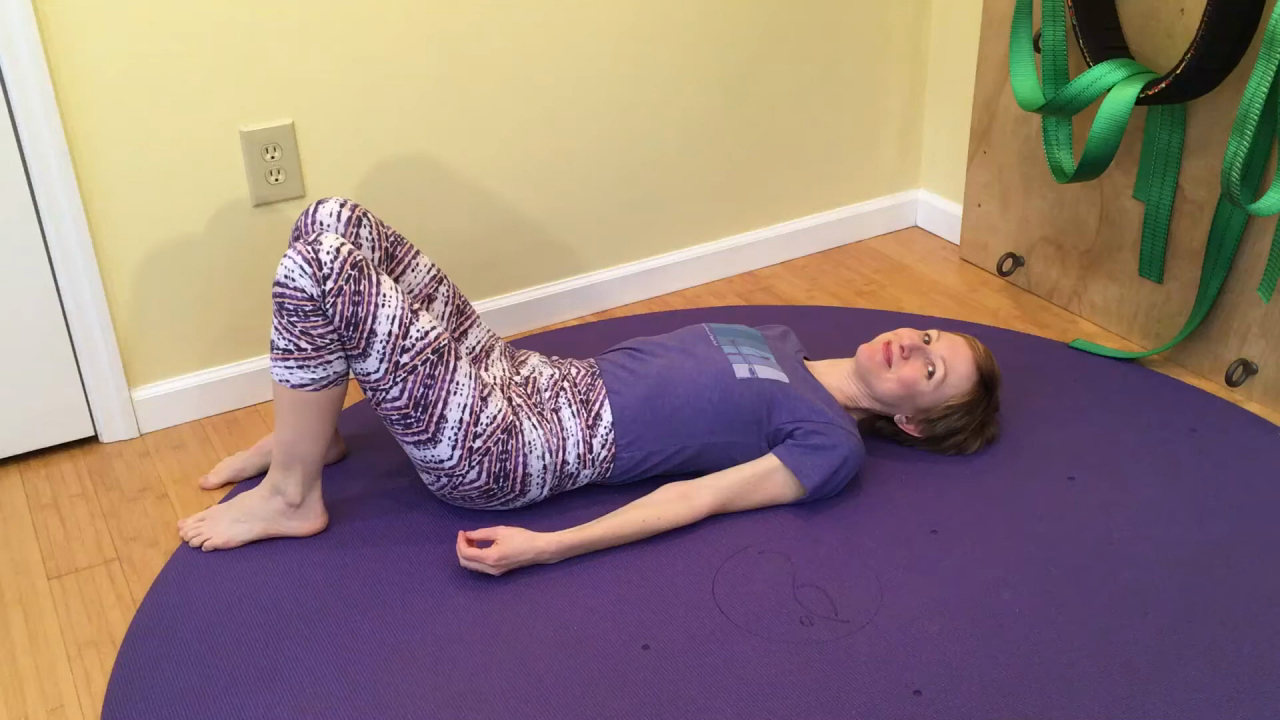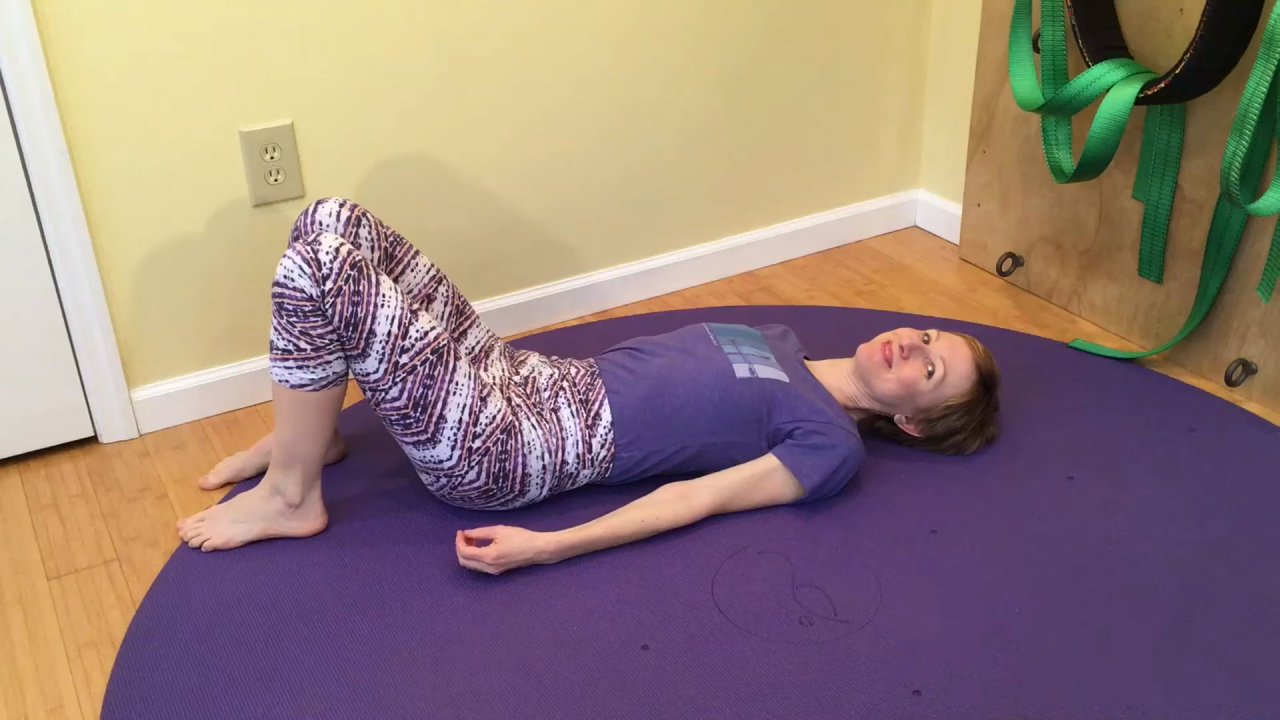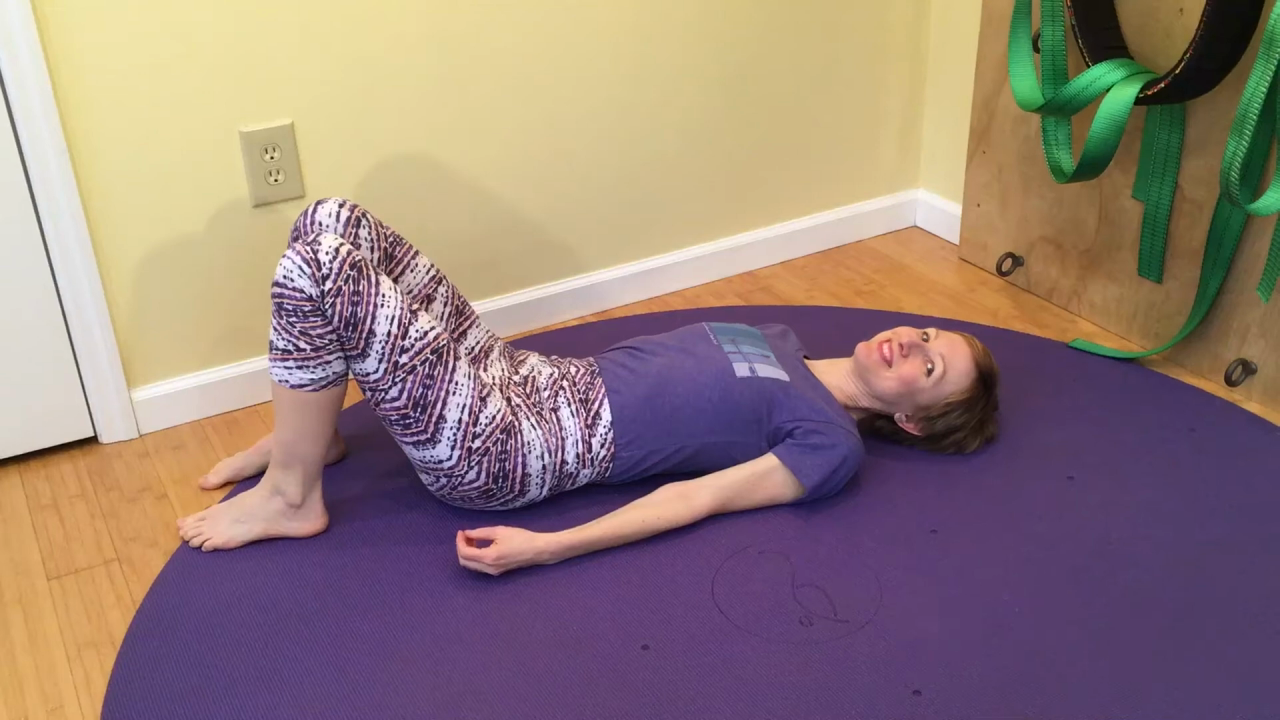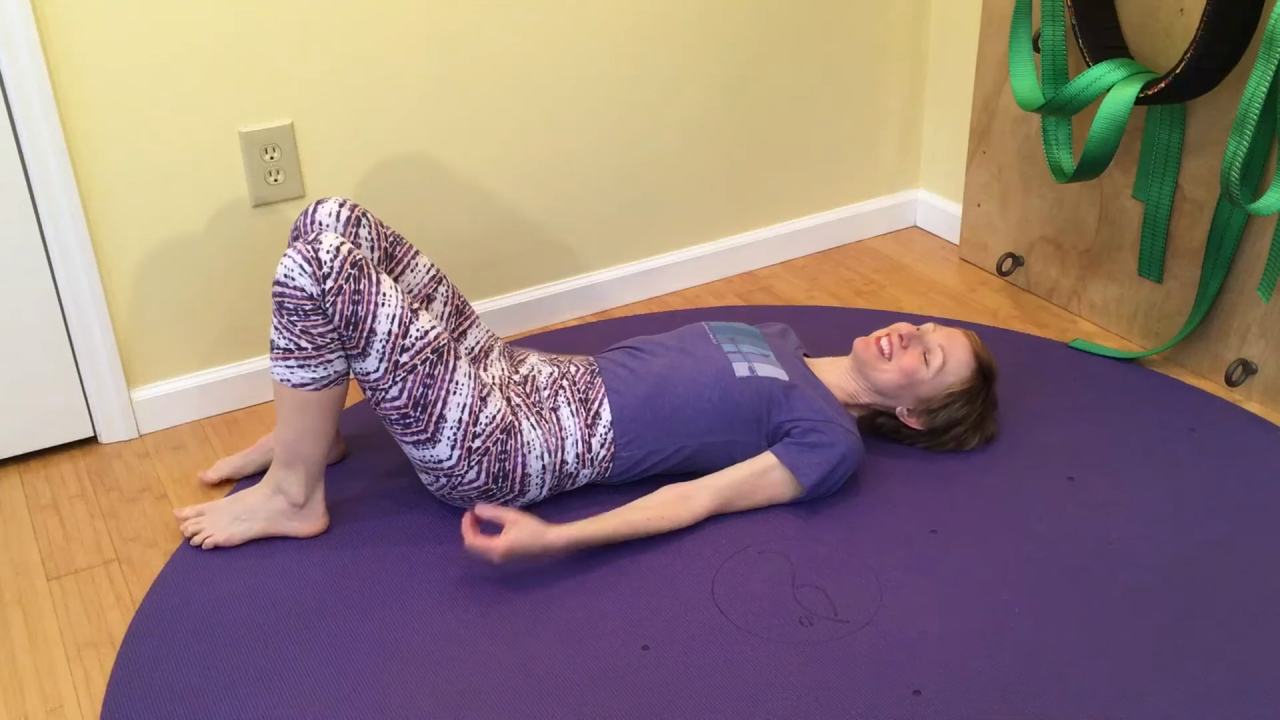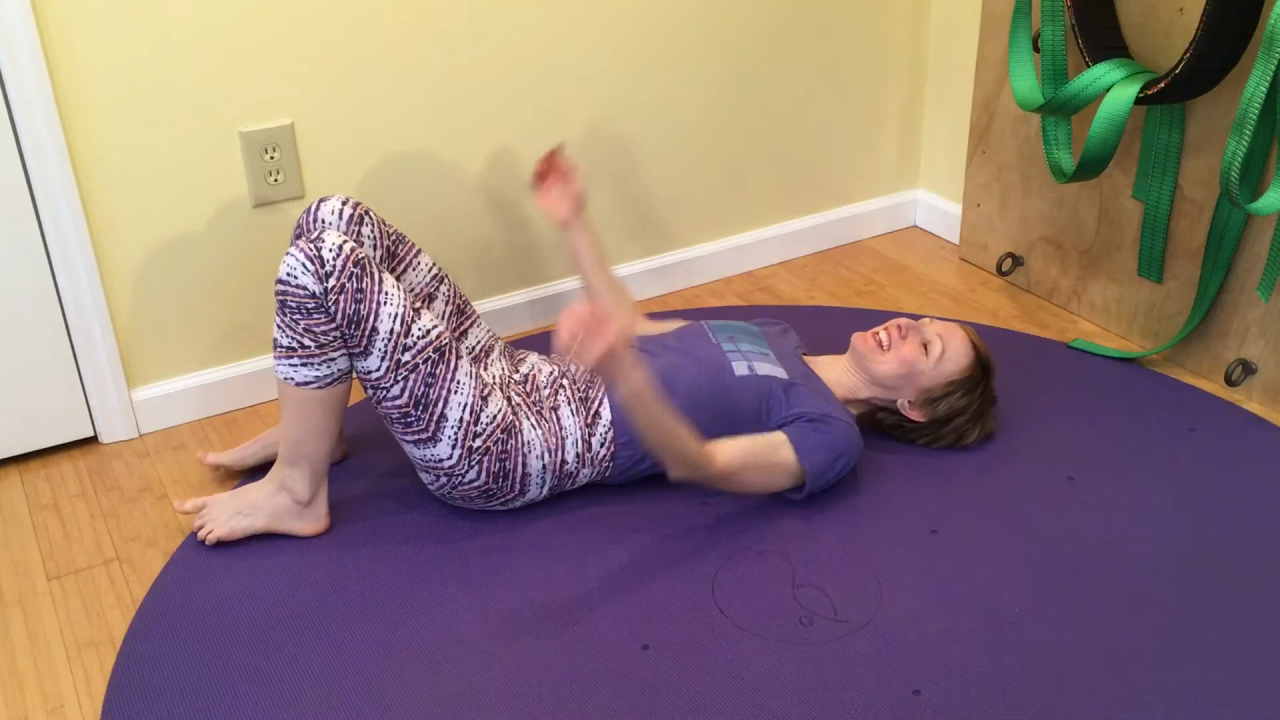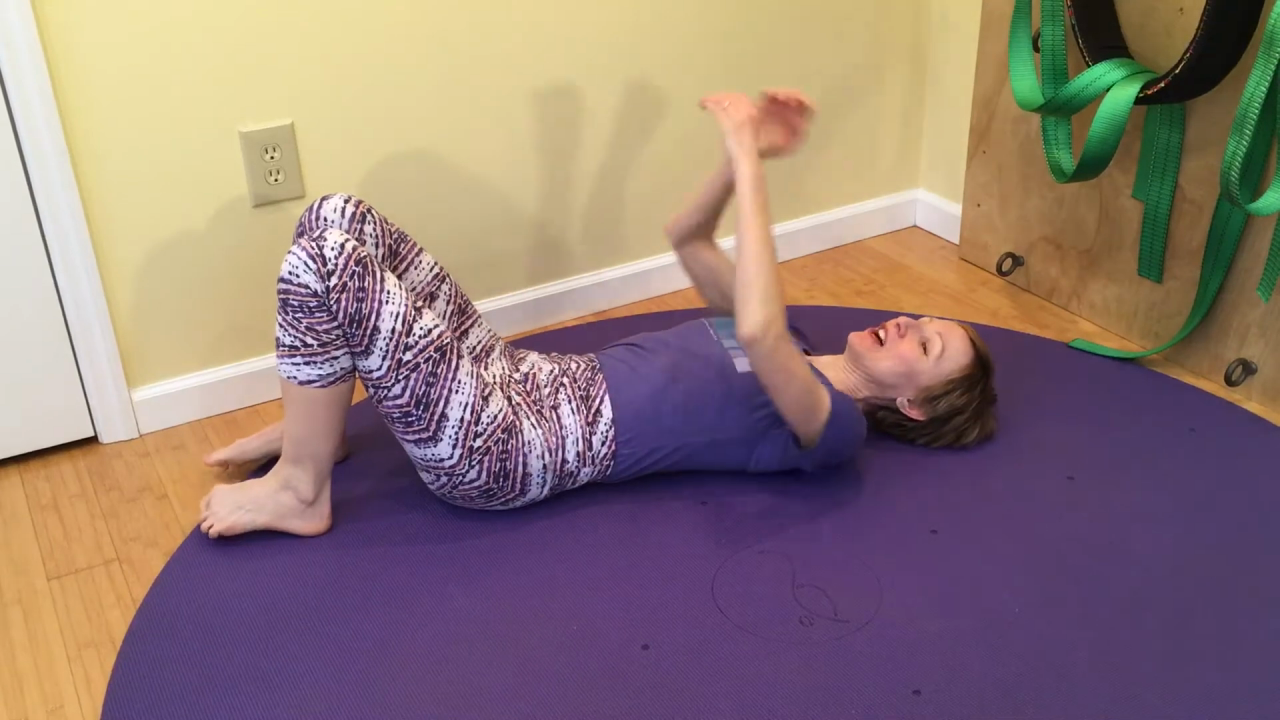
dt=0.3s
person 1, frame 1
left shoulder: (832, 447)
right shoulder: (783, 342)
left elbow: (696, 496)
left wrist: (542, 547)
left hip: (506, 451)
right hip: (535, 381)
left knee: (317, 265)
right knee: (334, 221)
left ankle: (290, 498)
right ankle: (308, 434)
person 1, frame 2
left shoulder: (831, 446)
right shoulder: (785, 349)
left elbow: (697, 497)
left wrist: (542, 548)
left hip: (505, 452)
right hip: (534, 383)
left knee: (317, 264)
right knee: (333, 222)
left ankle: (289, 496)
right ankle: (306, 434)
person 1, frame 3
left shoulder: (831, 447)
right shoulder: (783, 342)
left elbow: (696, 498)
left wrist: (540, 547)
left hip: (501, 450)
right hip: (533, 381)
left knee: (316, 266)
right knee: (332, 222)
left ankle: (290, 498)
right ankle: (306, 433)
person 1, frame 4
left shoulder: (832, 443)
right shoulder: (784, 346)
left elbow: (695, 500)
left wrist: (549, 538)
right wrist: (512, 351)
left hip: (506, 450)
right hip: (532, 380)
left knee: (316, 264)
right knee: (332, 222)
left ankle: (291, 496)
right ankle: (306, 433)
person 1, frame 5
left shoulder: (829, 440)
right shoulder: (777, 335)
left elbow: (693, 462)
left wrist: (620, 368)
right wrist: (574, 227)
left hip: (505, 455)
right hip: (526, 384)
left knee: (325, 265)
right knee: (336, 220)
left ankle: (295, 498)
right ankle: (301, 429)
person 1, frame 6
left shoulder: (831, 428)
right shoulder: (791, 353)
left elbow: (754, 328)
right elbow: (687, 240)
left wrist: (748, 163)
right wrist: (749, 155)
left hip: (501, 452)
right hip: (532, 384)
left knee: (326, 258)
right knee: (338, 218)
left ankle: (299, 492)
right ankle: (311, 427)
